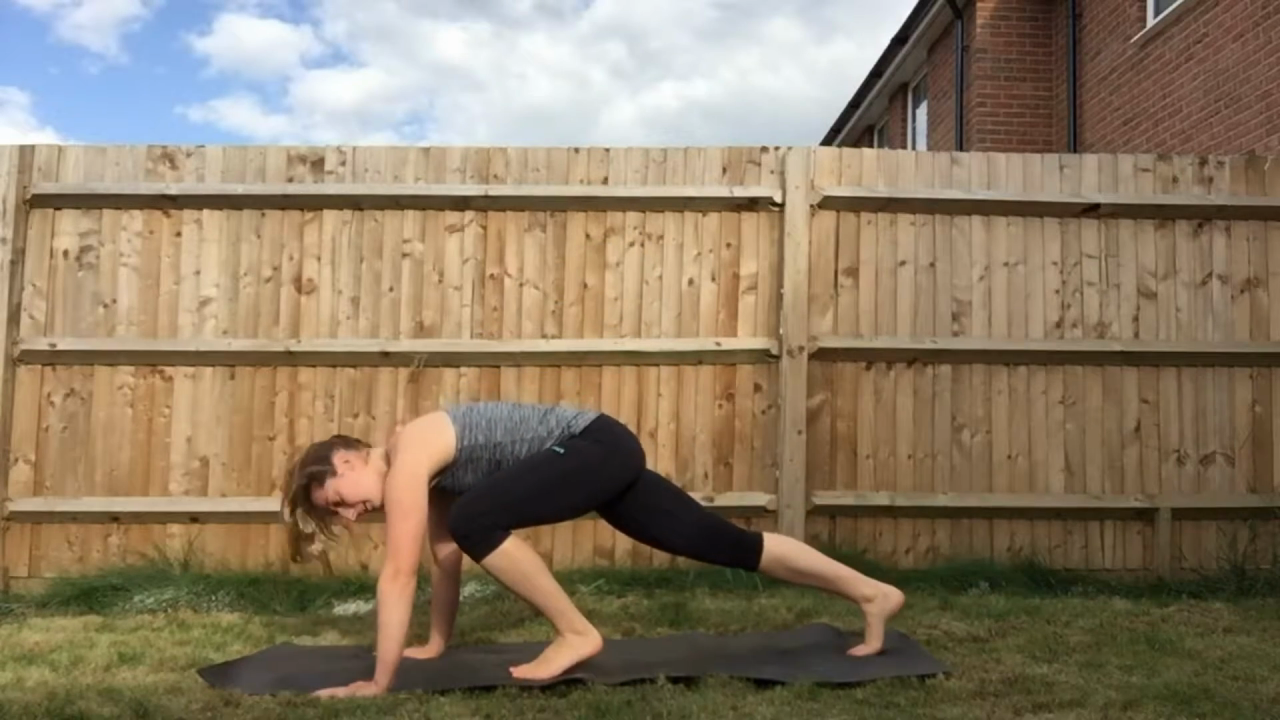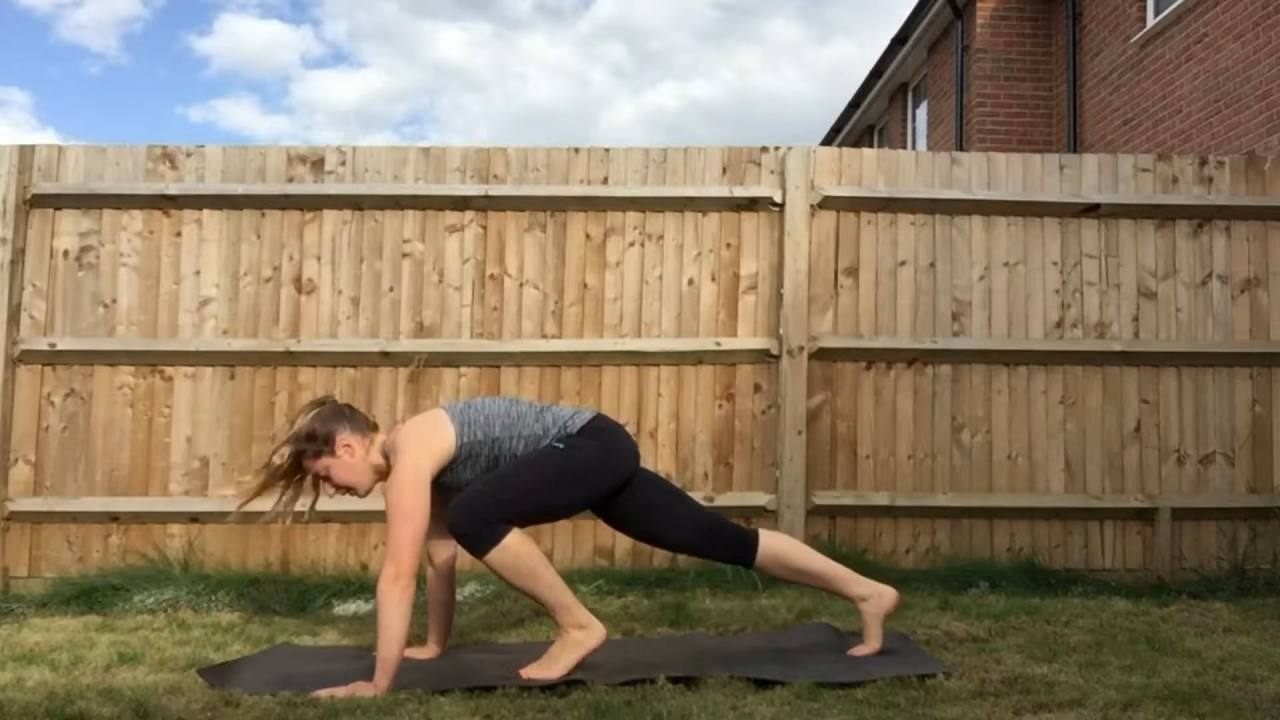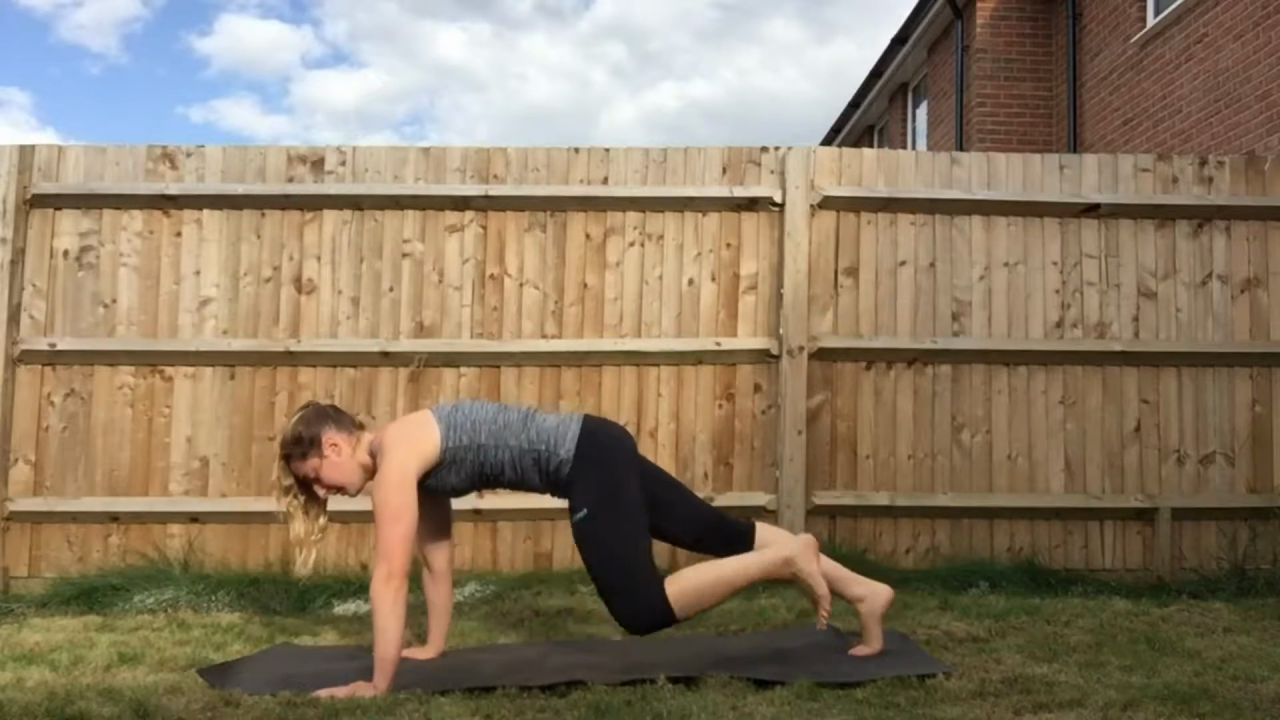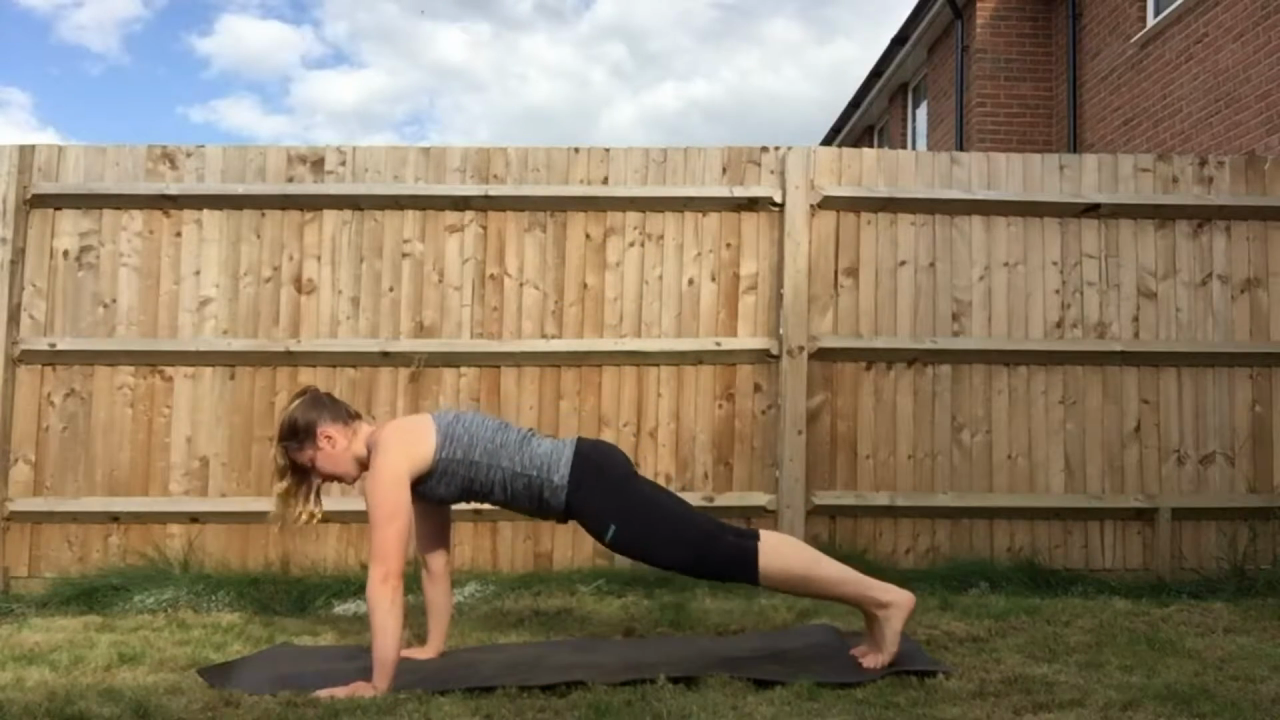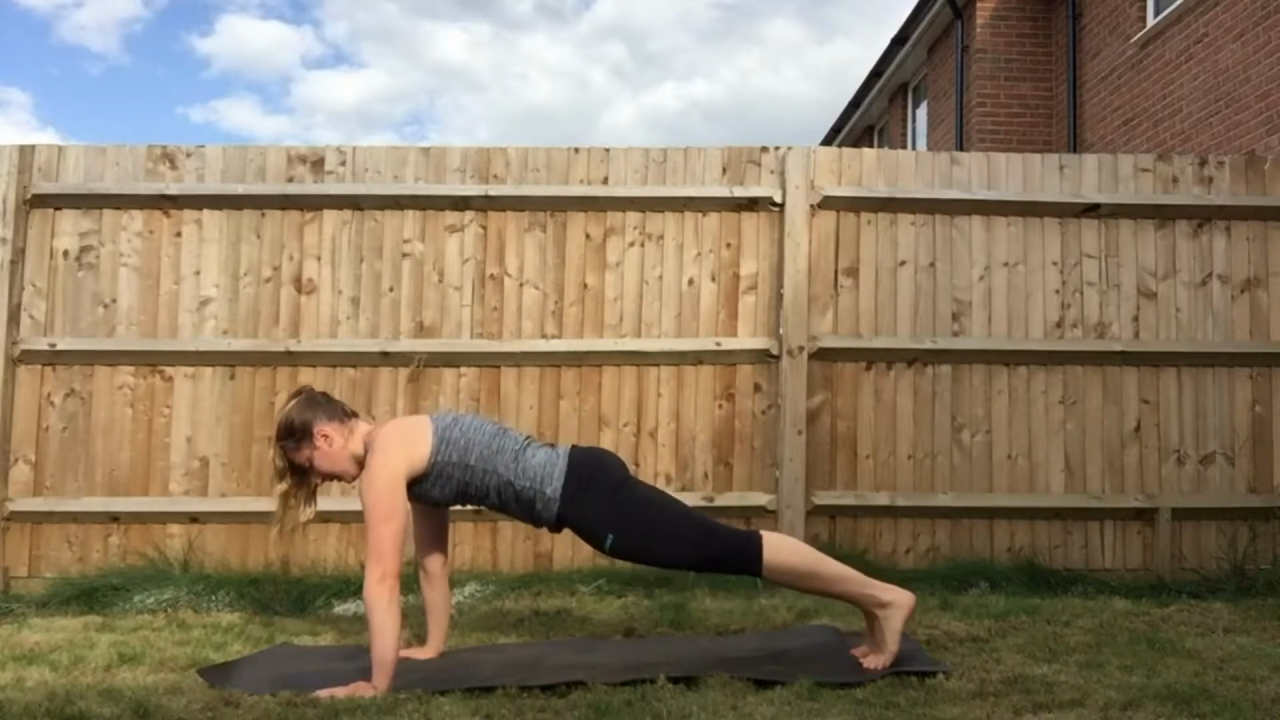
dt=0.3s
person 1, frame 1
left shoulder: (404, 459)
right shoulder: (428, 466)
left elbow: (397, 575)
right elbow: (446, 554)
left wrist: (379, 681)
right wrist: (437, 644)
left hip: (596, 446)
right hip: (603, 459)
left knee: (478, 519)
right knee: (723, 542)
left ankle: (575, 634)
right ankle: (873, 594)
person 1, frame 2
left shoulder: (407, 455)
right shoulder: (423, 462)
left elbow: (398, 575)
right elbow: (440, 555)
left wrist: (378, 683)
right wrist: (434, 645)
left hip: (593, 444)
right hip: (594, 456)
left knee: (476, 515)
right knee: (718, 537)
left ankle: (578, 626)
right ankle: (867, 593)
person 1, frame 3
left shoulder: (394, 456)
right shoulder: (415, 462)
left elbow: (390, 576)
right elbow: (436, 557)
left wrist: (378, 682)
right wrist: (433, 646)
left hip: (586, 453)
right hip: (590, 451)
left knee: (641, 609)
right knee: (718, 533)
left ankle: (790, 560)
right ankle: (861, 590)
person 1, frame 4
left shoulder: (387, 454)
right shoulder: (415, 456)
left elbow: (385, 576)
right elbow: (434, 557)
left wrist: (379, 684)
right wrist: (433, 646)
left hip: (584, 484)
right hip: (585, 471)
left knee: (721, 556)
right knee: (724, 542)
left ankle: (882, 599)
right ankle: (875, 594)
person 1, frame 5
left shoulder: (382, 456)
right shoulder: (406, 451)
left elbow: (381, 577)
right elbow: (431, 558)
left wrist: (378, 683)
right wrist: (432, 646)
left hip: (583, 494)
right hip: (579, 480)
left knee: (728, 551)
right knee: (722, 549)
left ankle: (883, 599)
right ankle: (873, 600)
